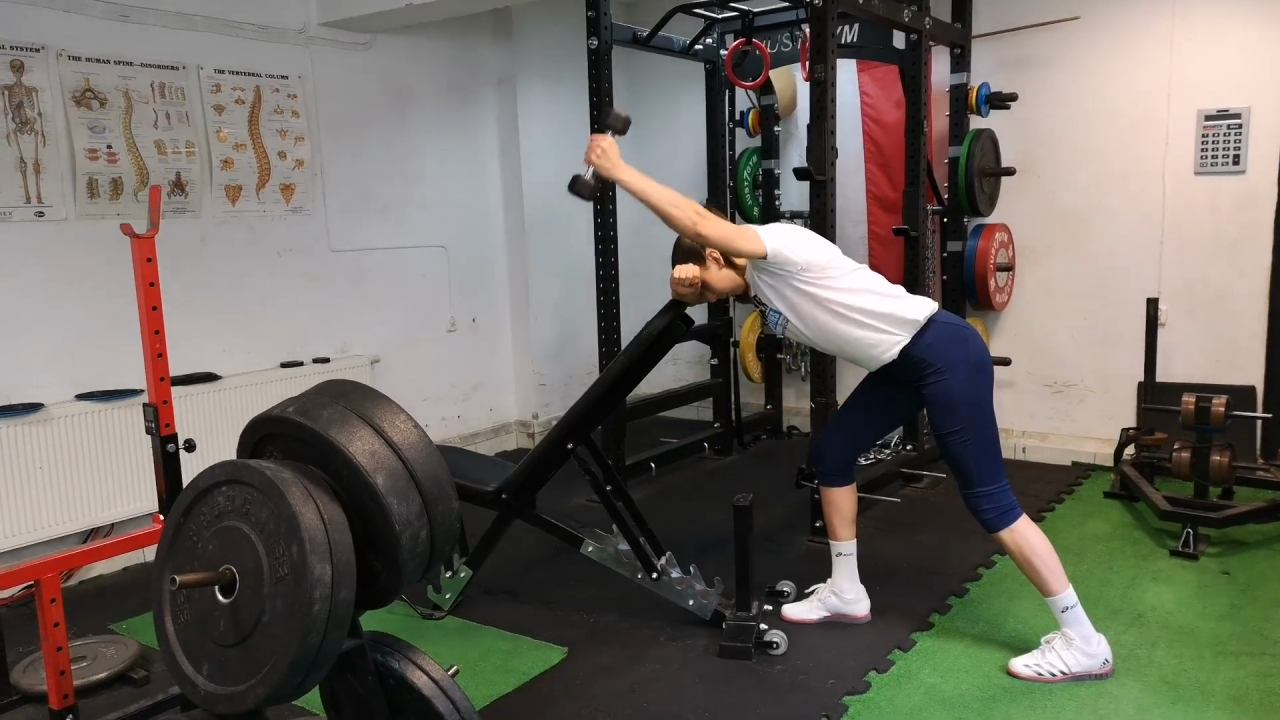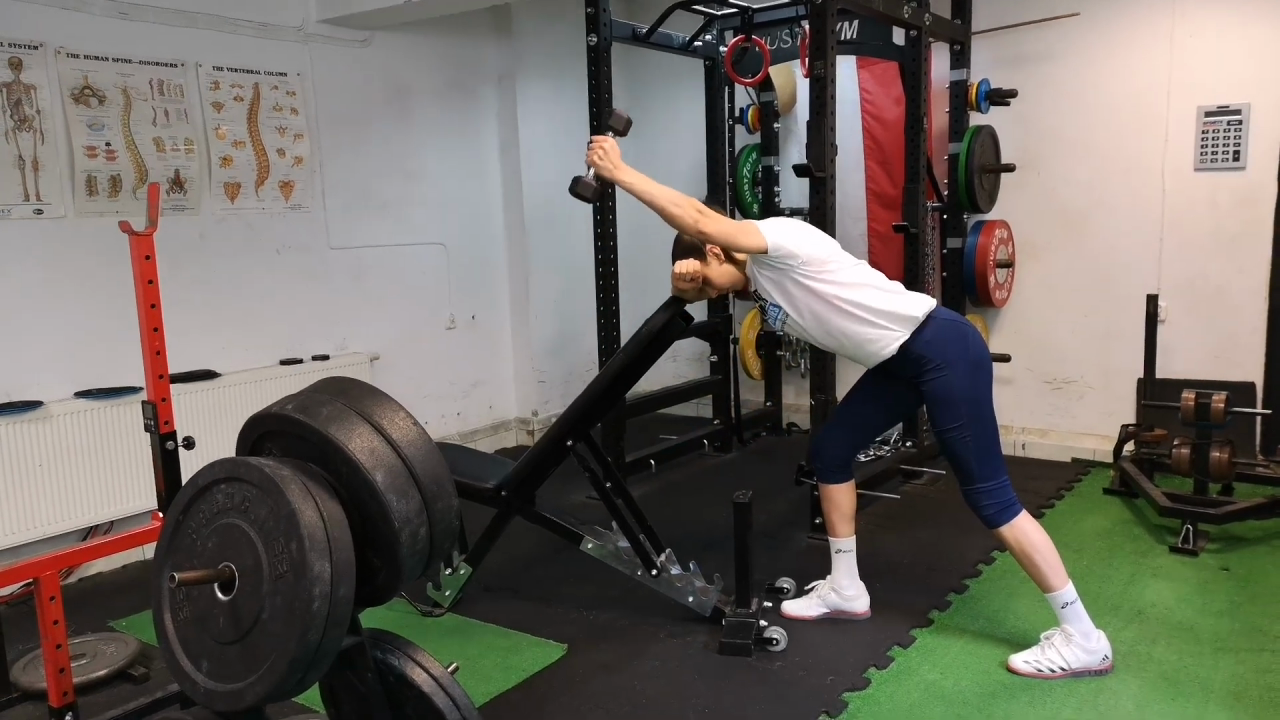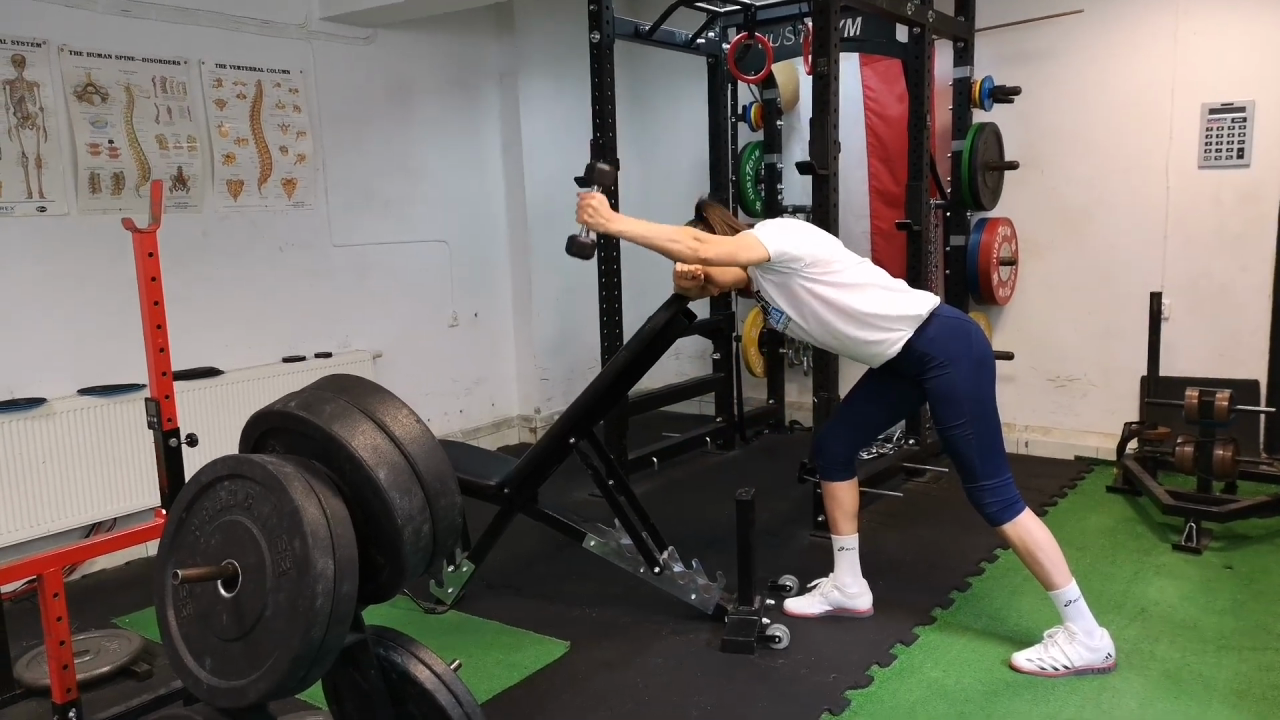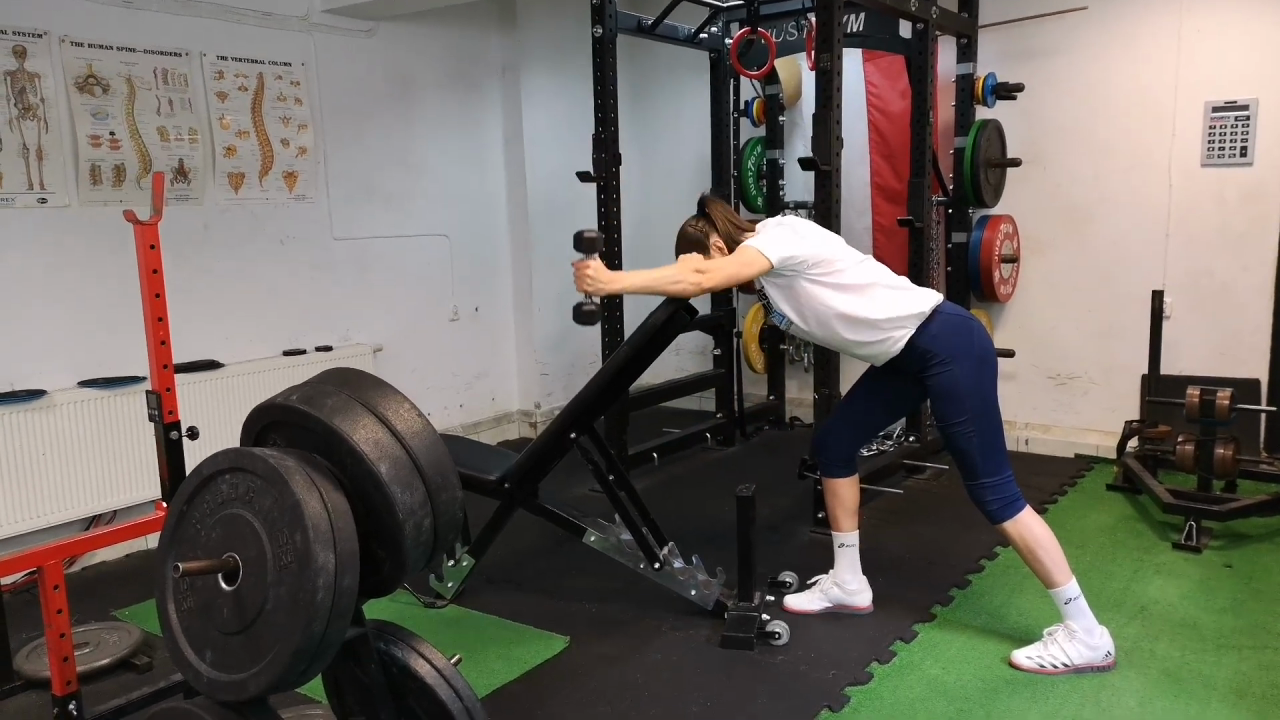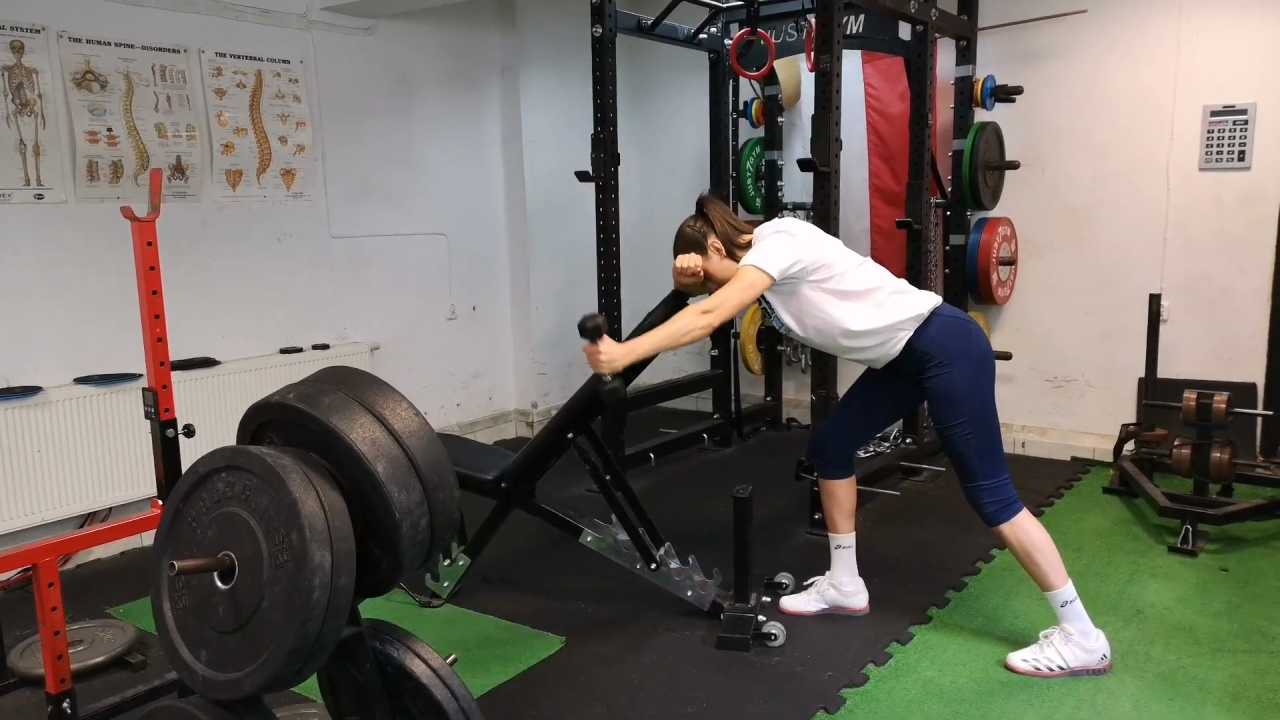
dt=0.4s
person 1, frame 1
left shoulder: (778, 246)
right shoulder: (759, 282)
left elbow: (701, 226)
left wrist: (617, 171)
right wrist: (686, 284)
left hip: (943, 354)
right hip: (904, 363)
left knee: (988, 500)
right knee: (832, 453)
left ankle: (1083, 641)
right ankle: (846, 591)
person 1, frame 2
left shoulder: (777, 238)
right shoulder: (757, 281)
left elbow: (700, 220)
right elbow: (688, 287)
left wrist: (619, 172)
right wrist: (686, 277)
left hip: (942, 350)
right hip: (900, 360)
left knee: (988, 495)
right knee: (829, 450)
left ankle: (1083, 637)
right ankle: (846, 588)
person 1, frame 3
left shoulder: (778, 235)
right shoulder: (758, 277)
left elbow: (699, 245)
left wrist: (612, 222)
right wrist: (688, 274)
left hip: (944, 347)
right hip: (901, 359)
left knee: (991, 492)
right knee: (831, 449)
left ankle: (1086, 637)
right ankle: (848, 586)
person 1, frame 4
left shoulder: (779, 238)
right shoulder: (762, 265)
left elbow: (702, 278)
left wrist: (612, 281)
right wrist: (668, 274)
left hip: (947, 344)
right hip: (904, 354)
left knee: (992, 490)
right knee: (832, 445)
left ankle: (1086, 635)
right ankle: (848, 583)
person 1, frame 5
left shoulder: (776, 244)
right shoulder: (763, 258)
left elbow: (710, 315)
right elbow: (704, 294)
left wrist: (625, 353)
right wrist: (690, 272)
left hip: (944, 347)
right hip: (902, 356)
left knee: (989, 493)
right knee: (829, 447)
left ankle: (1081, 638)
right ankle: (845, 585)
